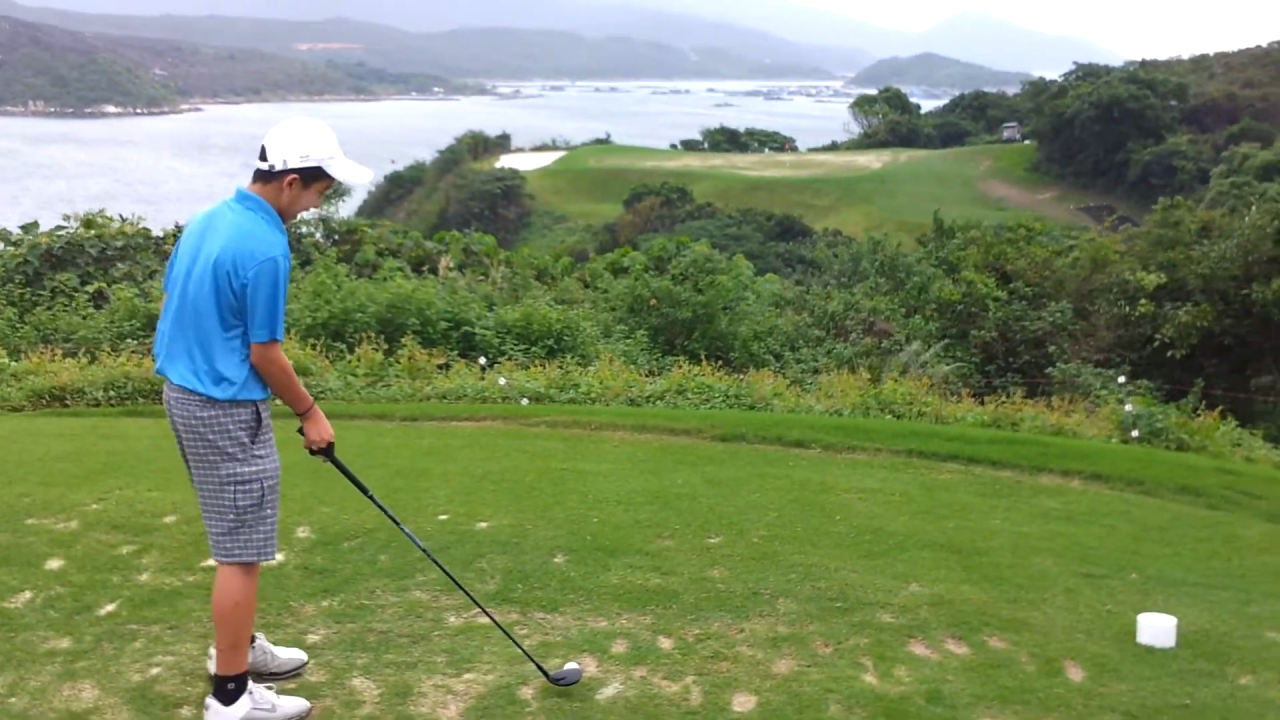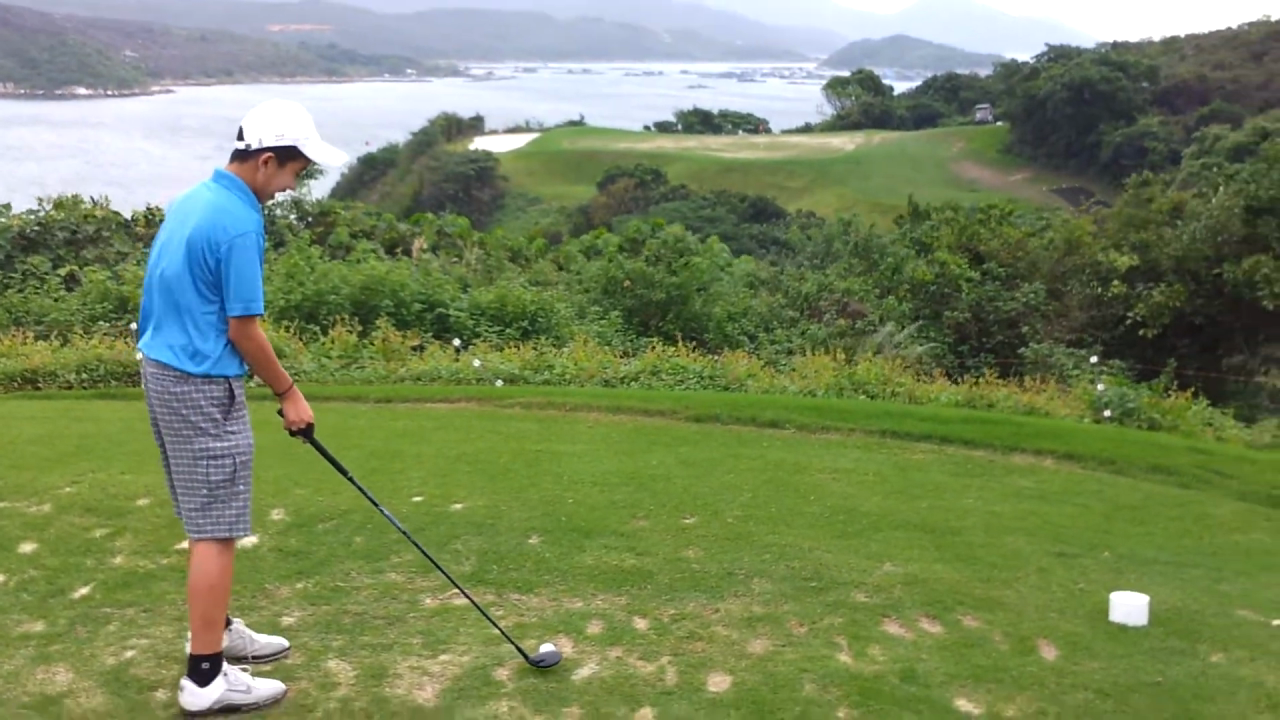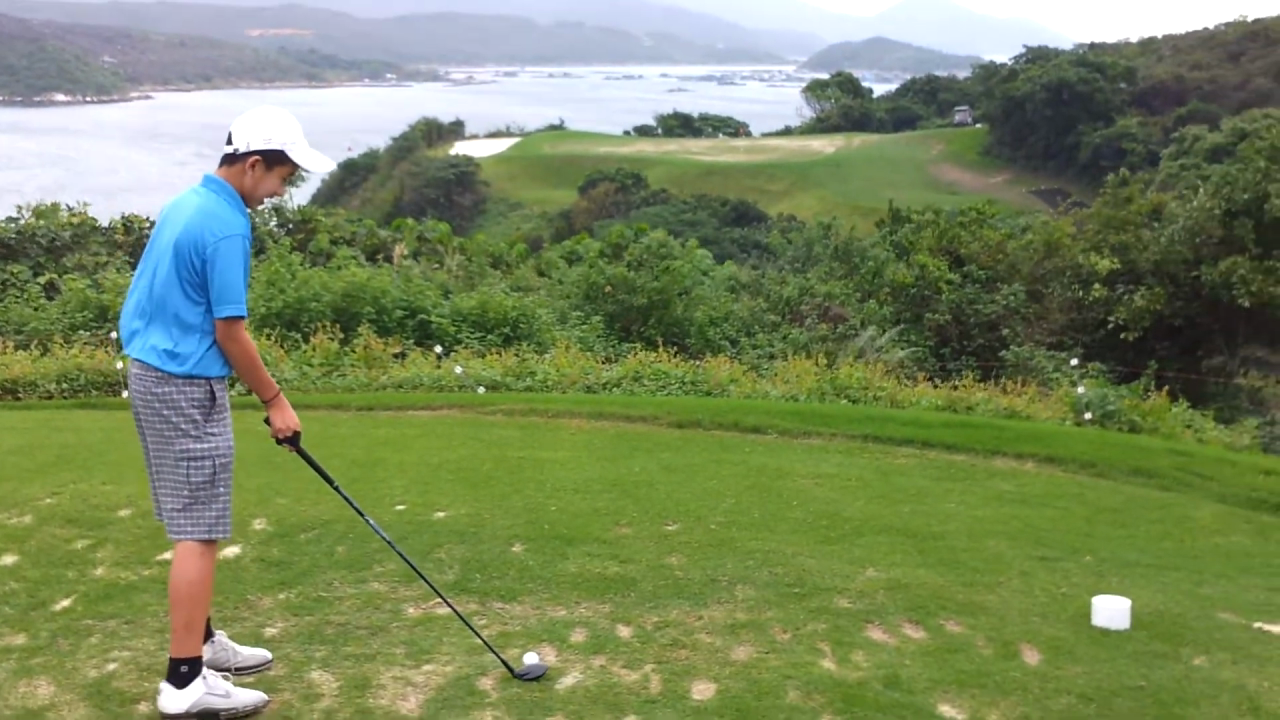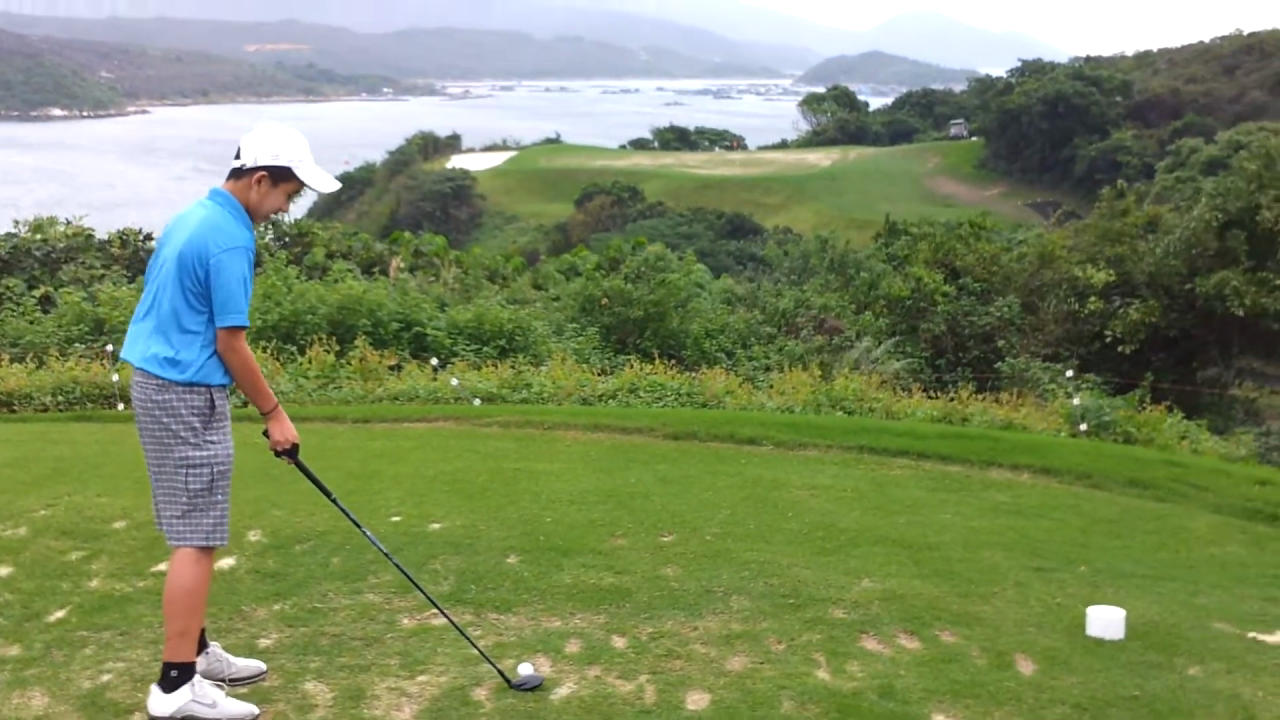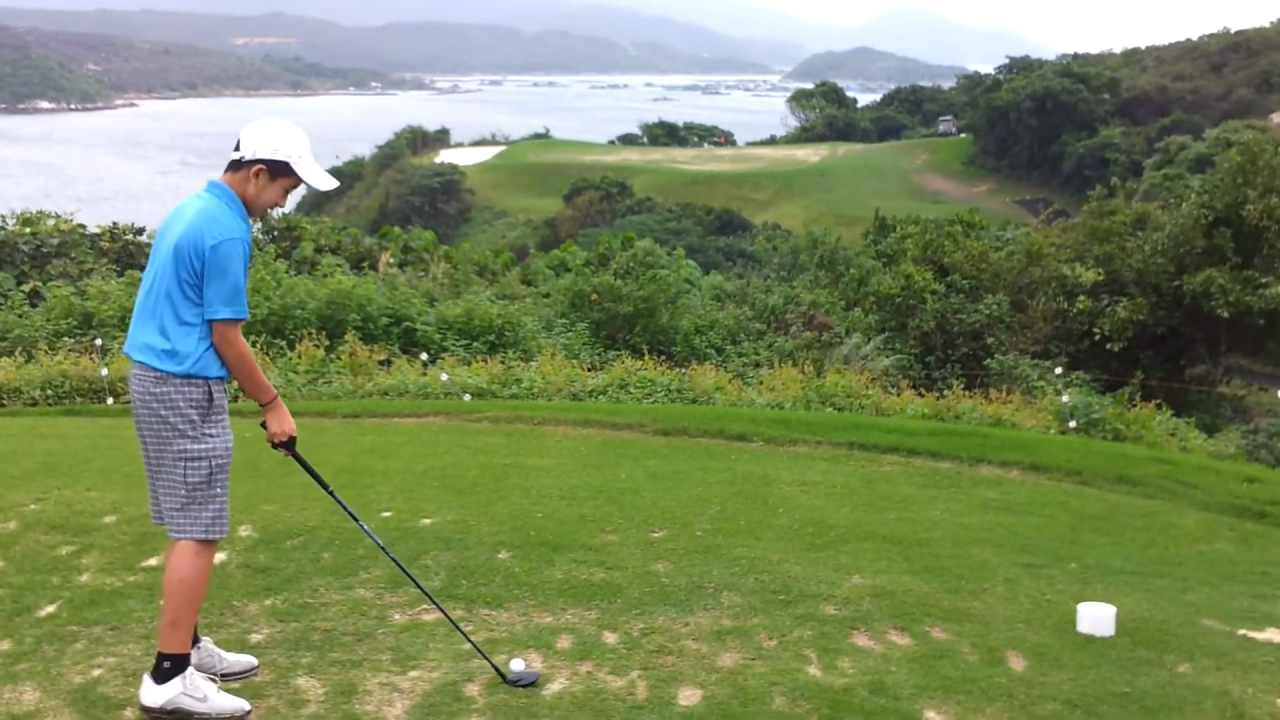
dt=0.2s
person 1, frame 1
left shoulder: (207, 219)
right shoulder: (265, 248)
left elbow: (172, 302)
right elbow: (264, 355)
right wrist: (310, 414)
left hip: (186, 392)
right hip: (226, 408)
left knee: (239, 537)
right knee: (241, 550)
left ankle: (239, 646)
person 1, frame 2
left shoulder: (192, 200)
right shoulder: (239, 223)
right elbow: (243, 329)
right wrist: (288, 393)
left hip: (165, 370)
right hip: (202, 385)
left knee: (209, 519)
right knee: (216, 528)
left ankle: (215, 629)
person 1, frame 3
left shoulder: (185, 203)
right shoulder: (226, 226)
right elbow: (229, 332)
right wrist: (275, 401)
left hip: (154, 374)
right hip: (187, 387)
left knee: (191, 522)
right knee: (198, 531)
left ankle: (198, 639)
person 1, frame 4
left shoulder: (192, 216)
right shoulder: (231, 239)
right elbow: (230, 344)
right wrist: (274, 413)
left hip: (157, 384)
right hip: (188, 396)
left knee: (191, 531)
right knee: (195, 539)
left ankle: (193, 649)
person 1, frame 5
left shoulder: (190, 209)
right shoulder: (226, 230)
right elbow: (226, 336)
right wrist: (272, 404)
left hip: (155, 377)
right hip: (185, 389)
left knee: (187, 526)
right knee: (198, 532)
left ankle: (185, 644)
